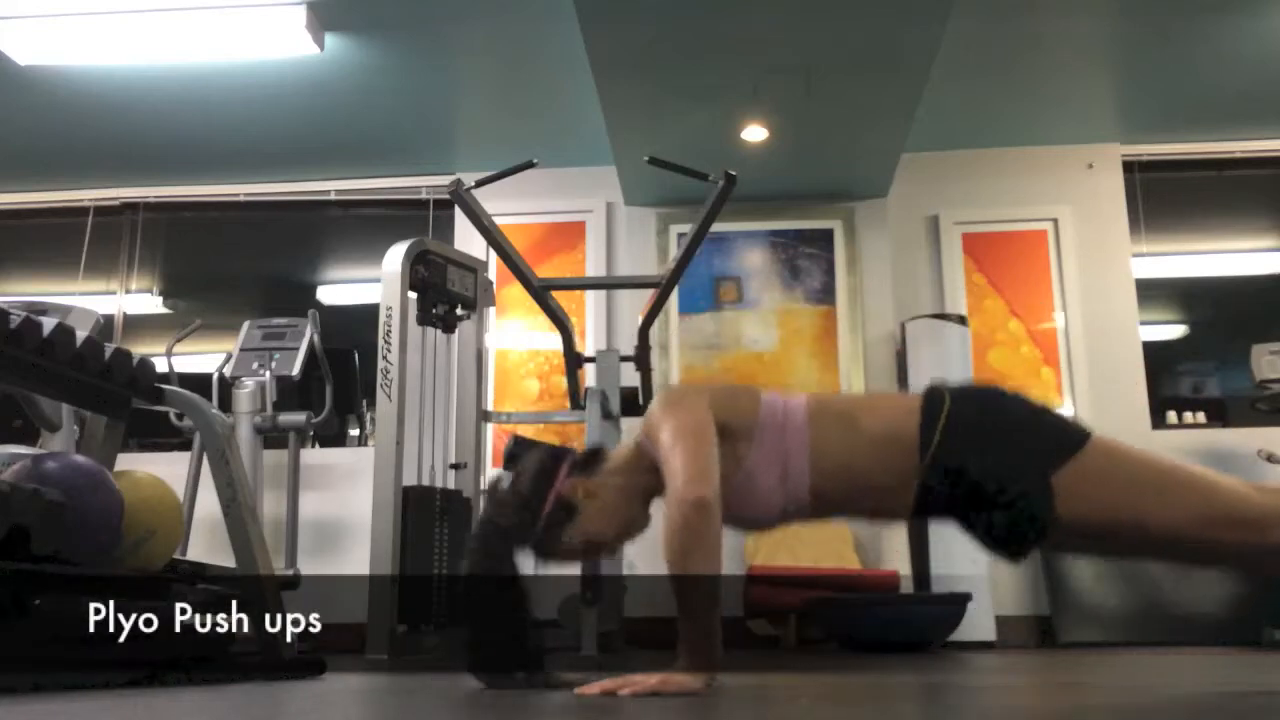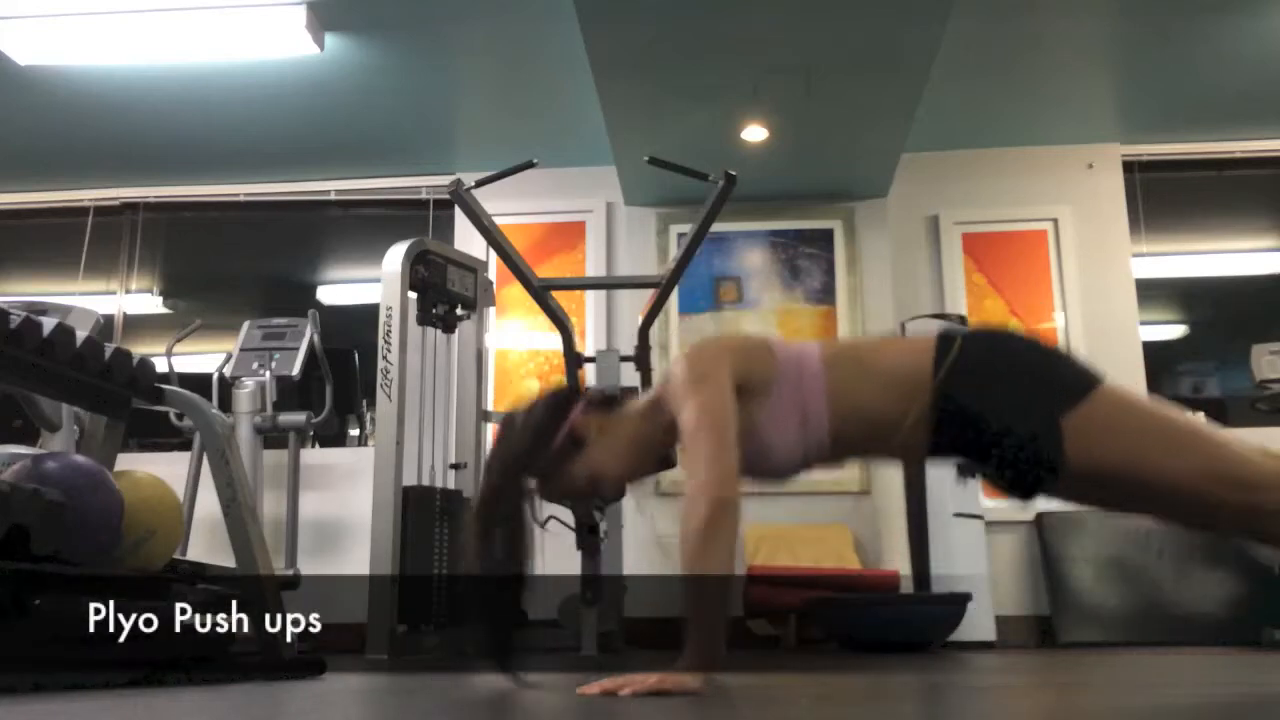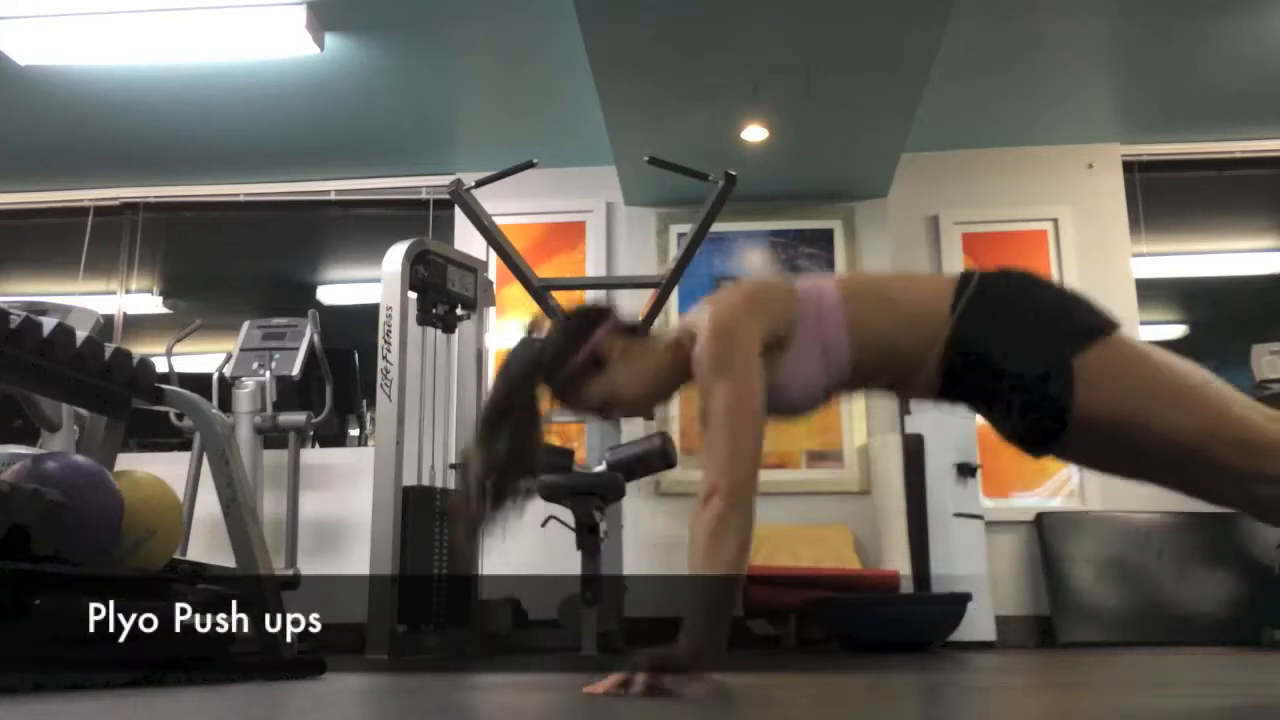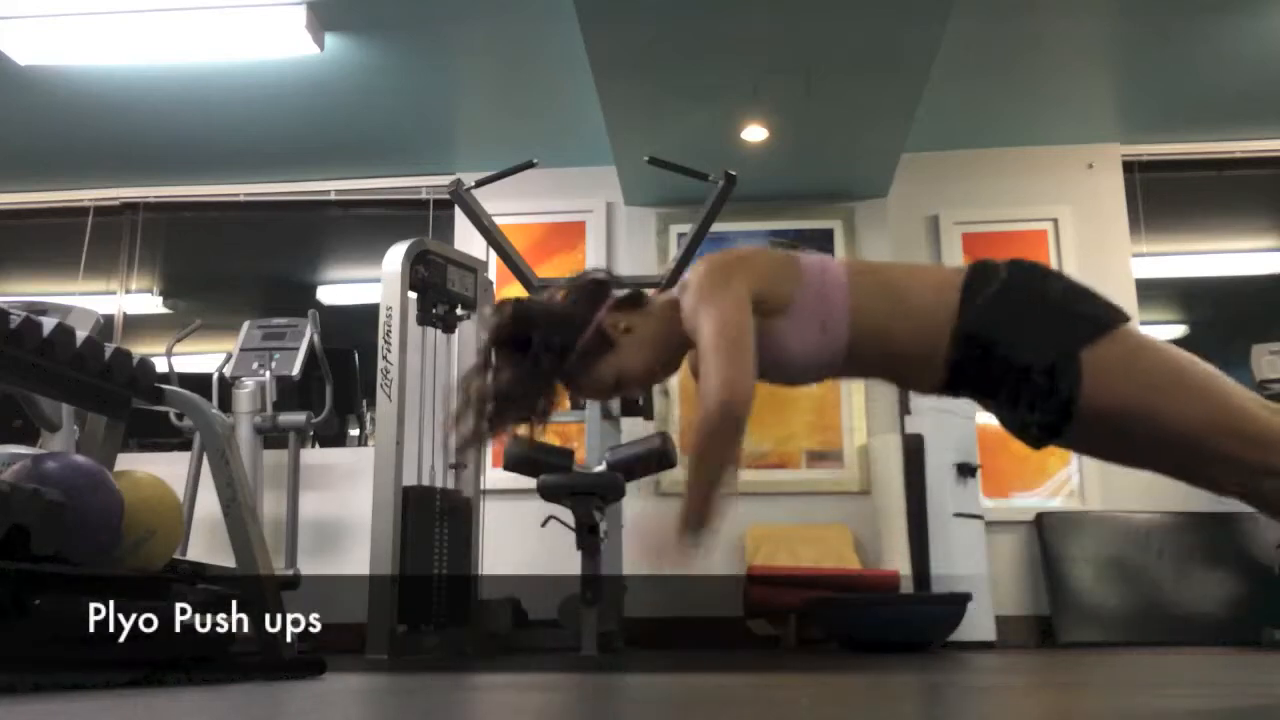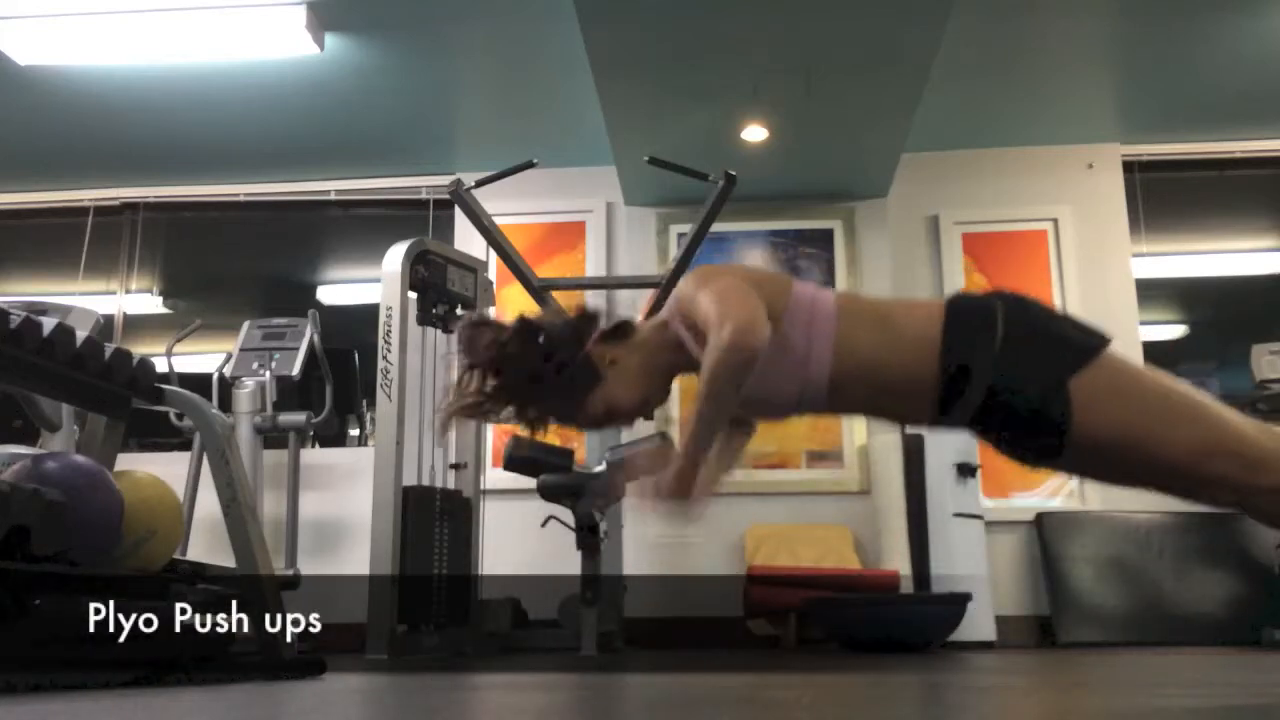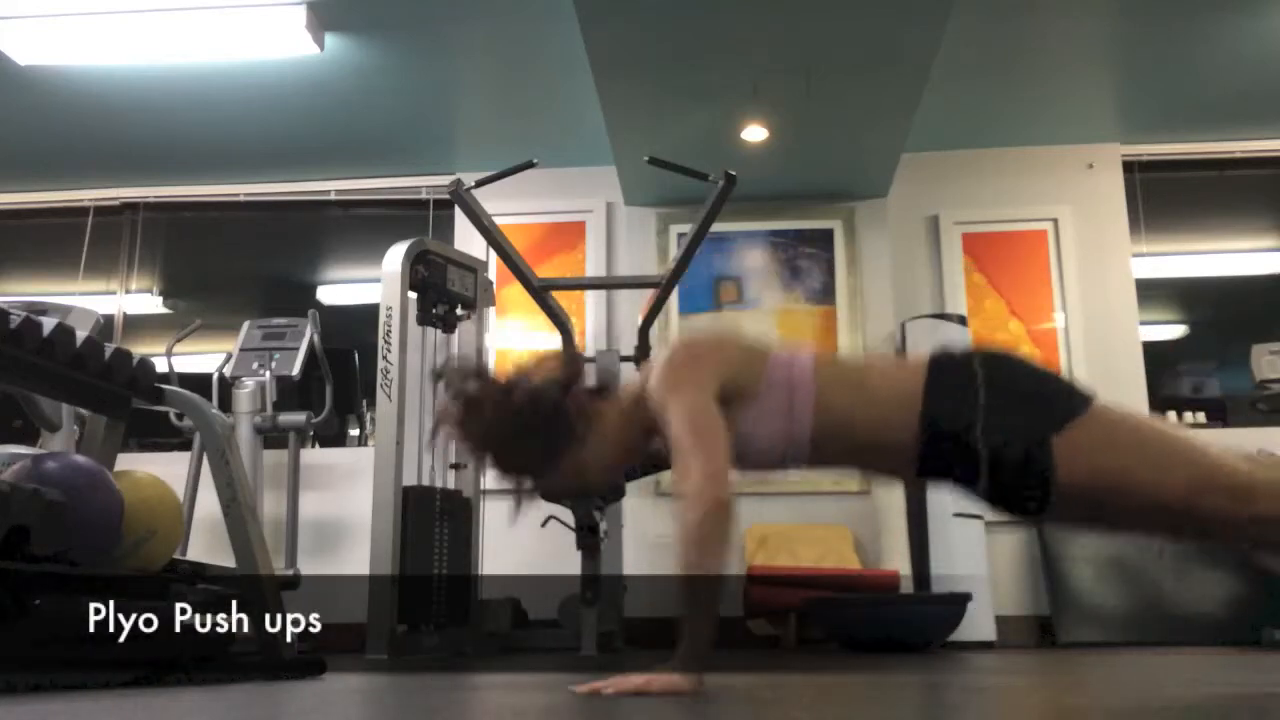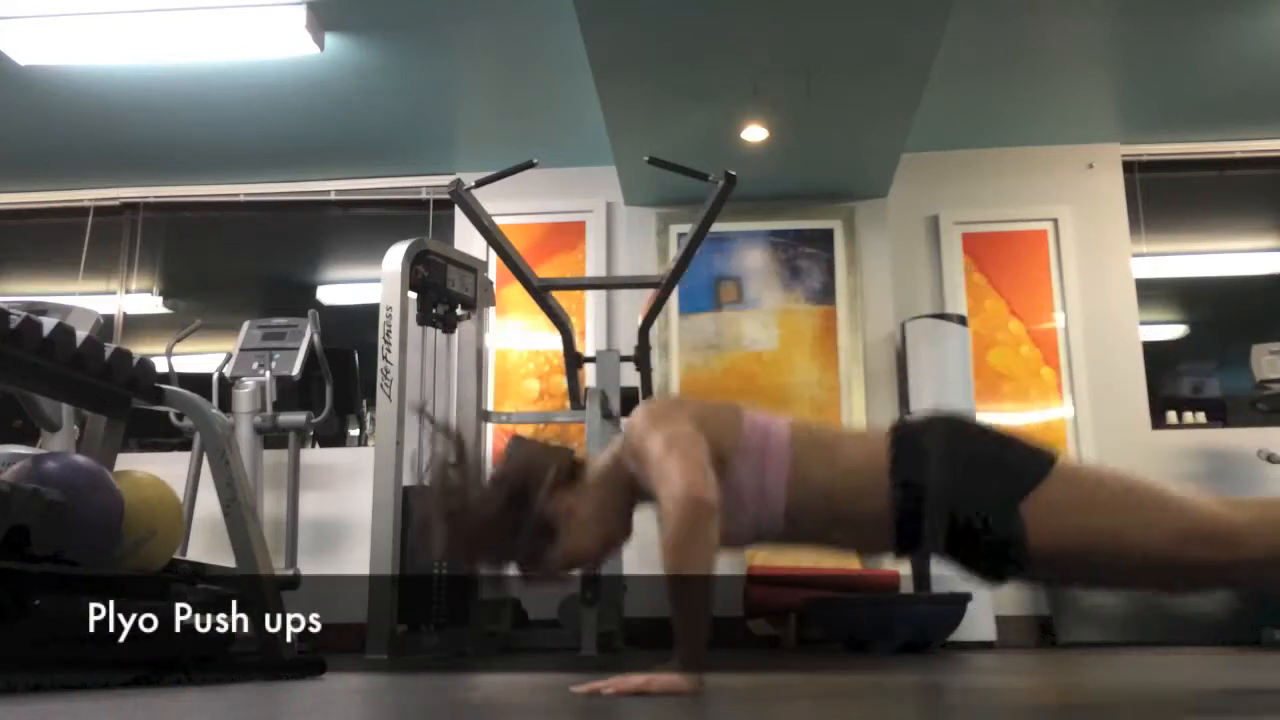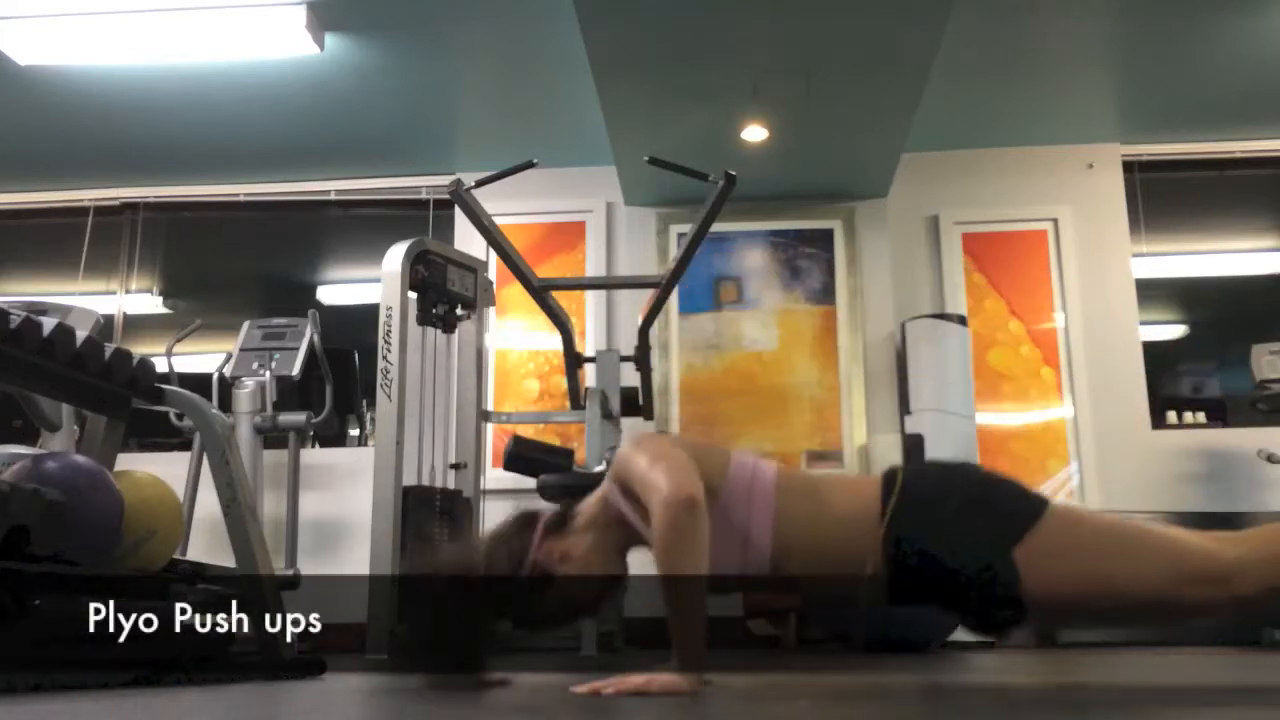
dt=0.1s
person 1, frame 1
left shoulder: (673, 417)
right shoulder: (657, 473)
left elbow: (693, 507)
left wrist: (691, 664)
left hip: (983, 451)
right hip: (962, 470)
person 1, frame 2
left shoulder: (695, 376)
right shoulder: (678, 421)
left elbow: (713, 508)
right elbow: (712, 526)
left wrist: (695, 665)
left hip: (992, 394)
right hip: (967, 408)
person 1, frame 3
left shoulder: (721, 331)
right shoulder: (696, 356)
left elbow: (732, 499)
right elbow: (718, 493)
left wrist: (687, 651)
right wrist: (699, 643)
left hip: (1013, 346)
right hip: (987, 359)
person 1, frame 4
left shoulder: (714, 289)
right shoulder: (702, 331)
left elbow: (728, 407)
right elbow: (720, 428)
left wrist: (679, 547)
left hip: (1019, 332)
right hip: (999, 345)
person 1, frame 5
left shoulder: (700, 300)
right shoulder: (688, 343)
left elbow: (744, 346)
left wrist: (682, 476)
left hip: (1003, 349)
right hip: (990, 381)
person 1, frame 6
left shoulder: (675, 379)
right shoulder: (670, 400)
left elbow: (710, 500)
right elbow: (711, 510)
left wrist: (687, 663)
left hip: (980, 421)
right hip: (968, 433)
person 1, frame 7
left shoulder: (651, 429)
right shoulder: (633, 474)
left elbow: (696, 505)
left wrist: (687, 666)
left hip: (952, 487)
right hip: (923, 499)
person 1, frame 8
left shoulder: (638, 462)
right shoulder: (637, 501)
left elbow: (690, 512)
left wrist: (685, 667)
left hip: (948, 534)
right hip: (930, 550)
